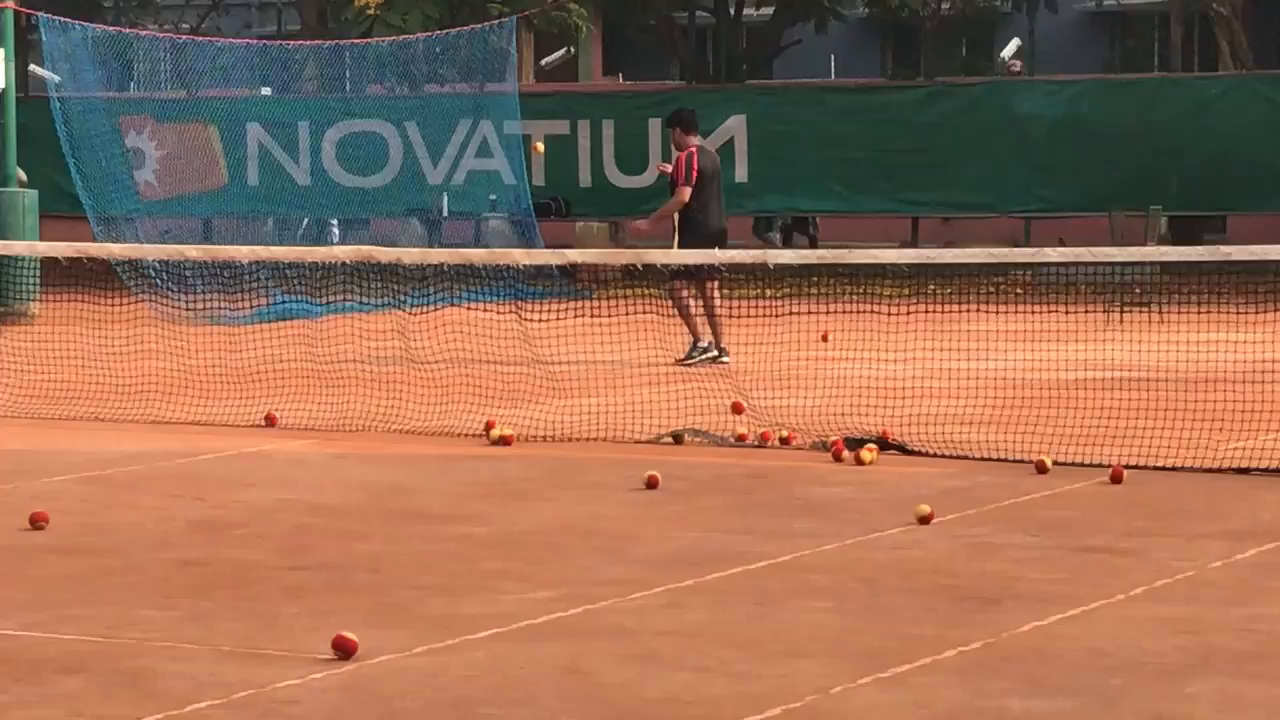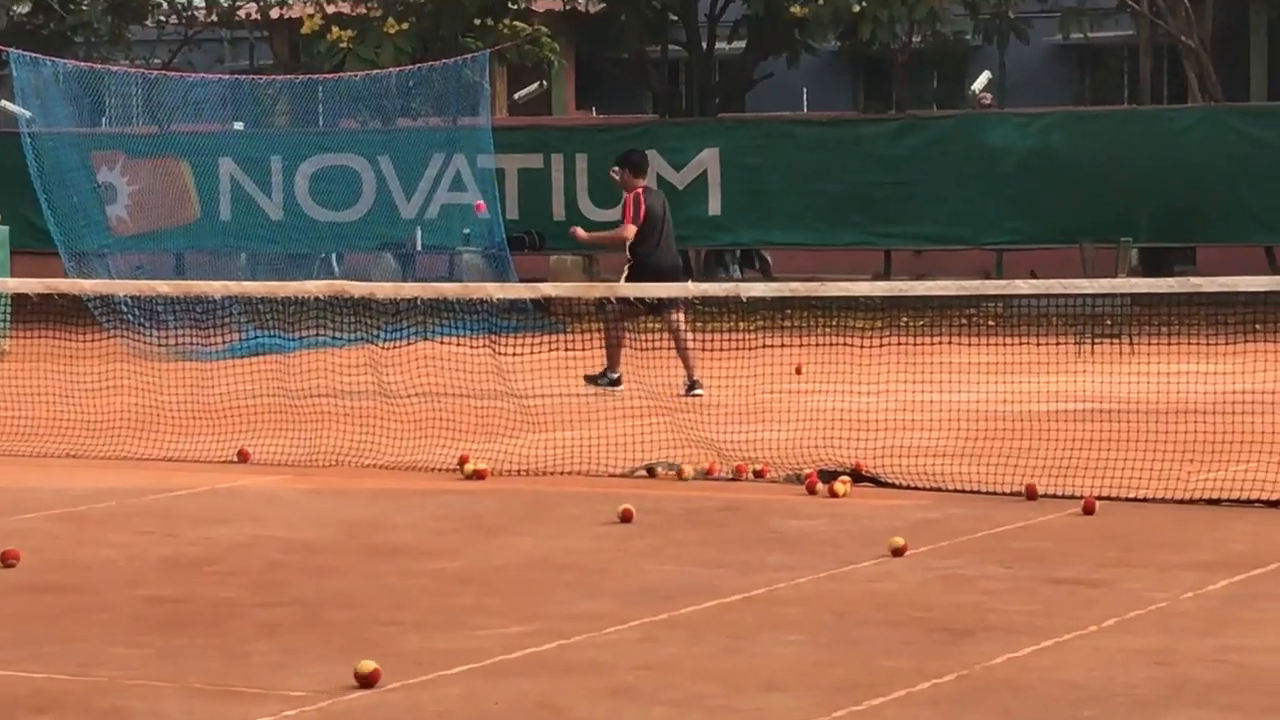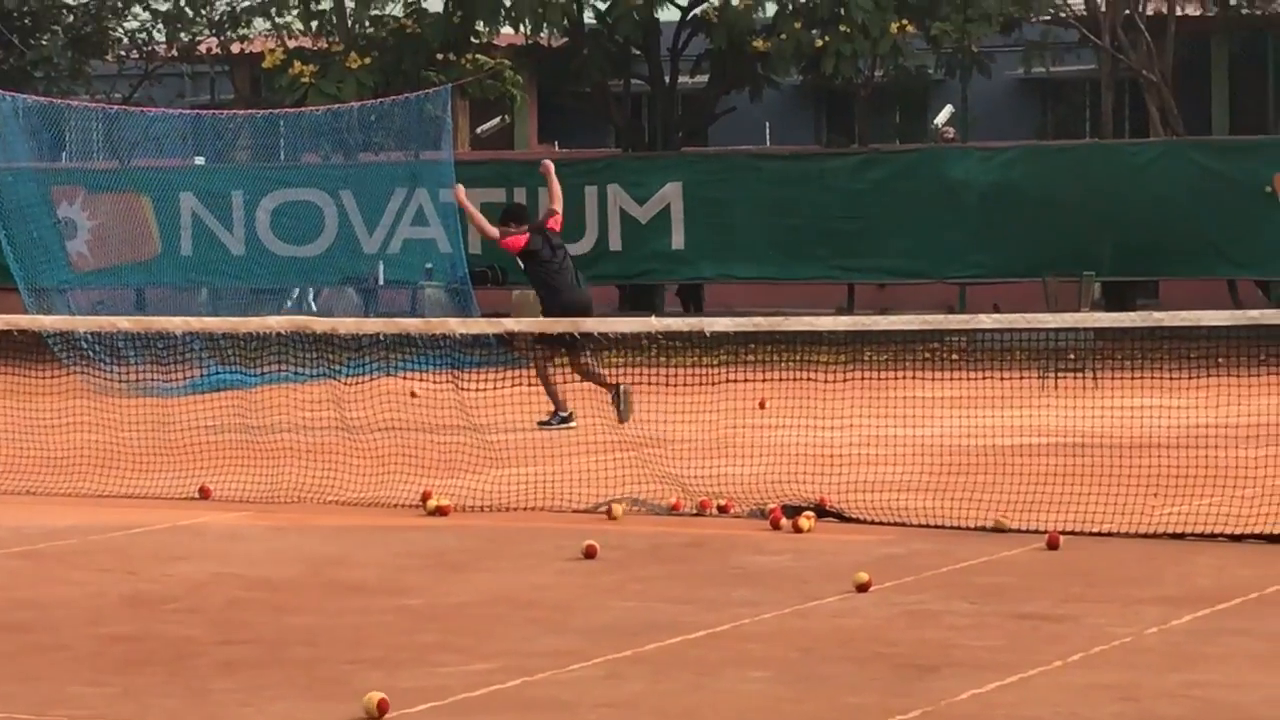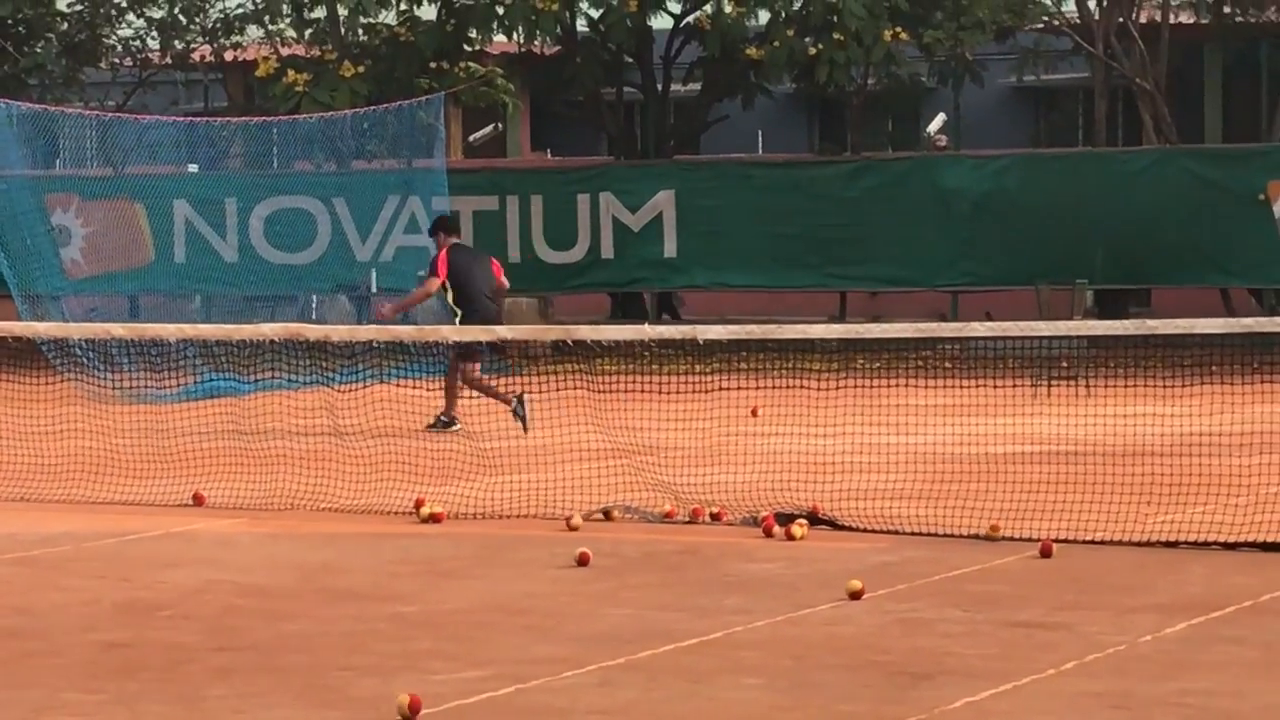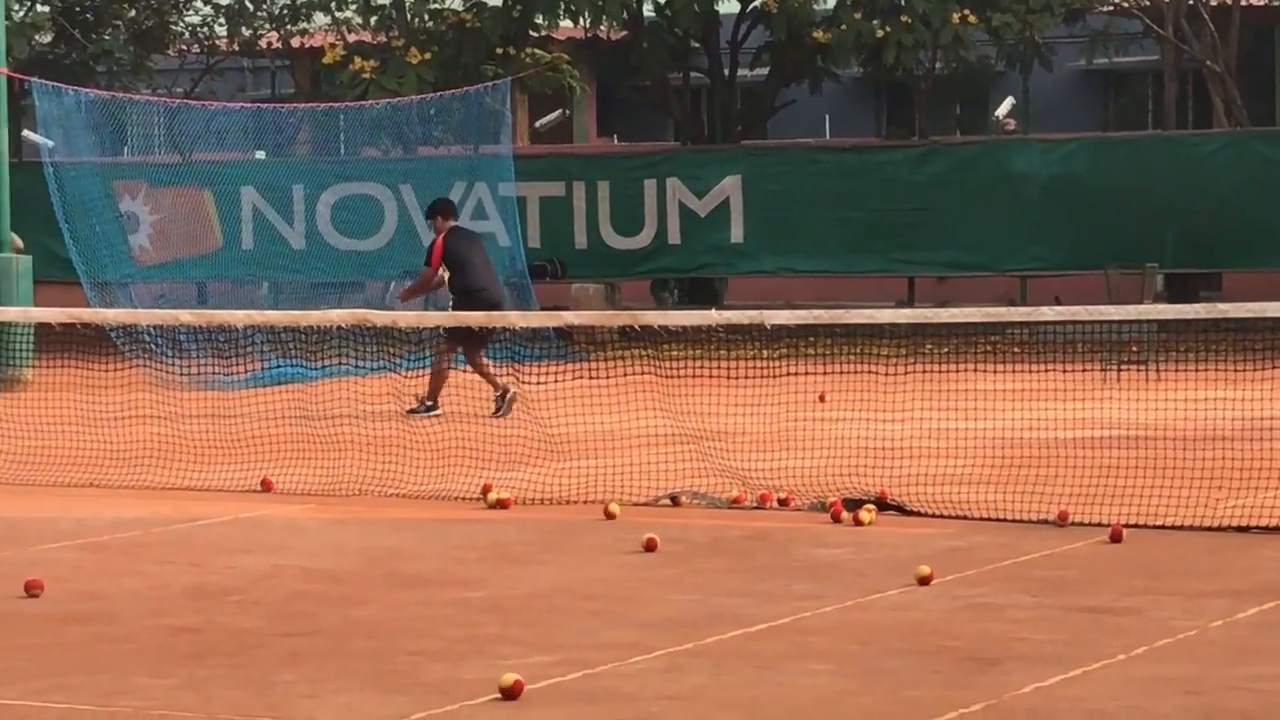
dt=0.3s
person 1, frame 1
left shoulder: (686, 158)
right shoulder: (710, 155)
left elbow: (682, 198)
left wrist: (649, 223)
right wrist: (674, 173)
left hip: (694, 234)
right hip: (715, 232)
left knee: (679, 288)
right knee: (710, 289)
left ankle: (700, 343)
right ankle: (719, 347)
person 1, frame 2
left shoulder: (634, 198)
right shoulder: (656, 195)
left elbow: (626, 234)
left wrist: (586, 237)
right wrist: (627, 191)
left hip: (646, 271)
right hip: (671, 270)
left knee: (613, 314)
right knee: (677, 325)
left ankle: (612, 374)
right ankle: (693, 380)
person 1, frame 3
left shoulder: (523, 242)
right shoulder: (550, 230)
left elbow: (490, 232)
right elbow: (556, 202)
left wrist: (463, 202)
right wrist: (550, 172)
left hip: (559, 310)
right hip: (582, 304)
left knee: (542, 358)
right knee: (580, 361)
left ankle: (563, 413)
right ankle: (616, 389)
person 1, frame 4
left shoulder: (444, 256)
right shoulder: (480, 256)
left elbow: (428, 290)
right elbow: (504, 286)
left wrist: (394, 309)
left hip: (474, 317)
right hip: (492, 316)
left knee: (469, 375)
right knee: (455, 361)
left ankle: (515, 402)
right ankle: (448, 417)
person 1, frame 5
left shoulder: (440, 242)
right shoulder: (474, 238)
left elbow: (427, 278)
left wrist: (406, 294)
right wrist: (435, 284)
left hip: (469, 300)
right hip: (495, 299)
left knee: (443, 348)
right knee: (474, 353)
left ankle: (430, 402)
right ankle: (502, 389)
